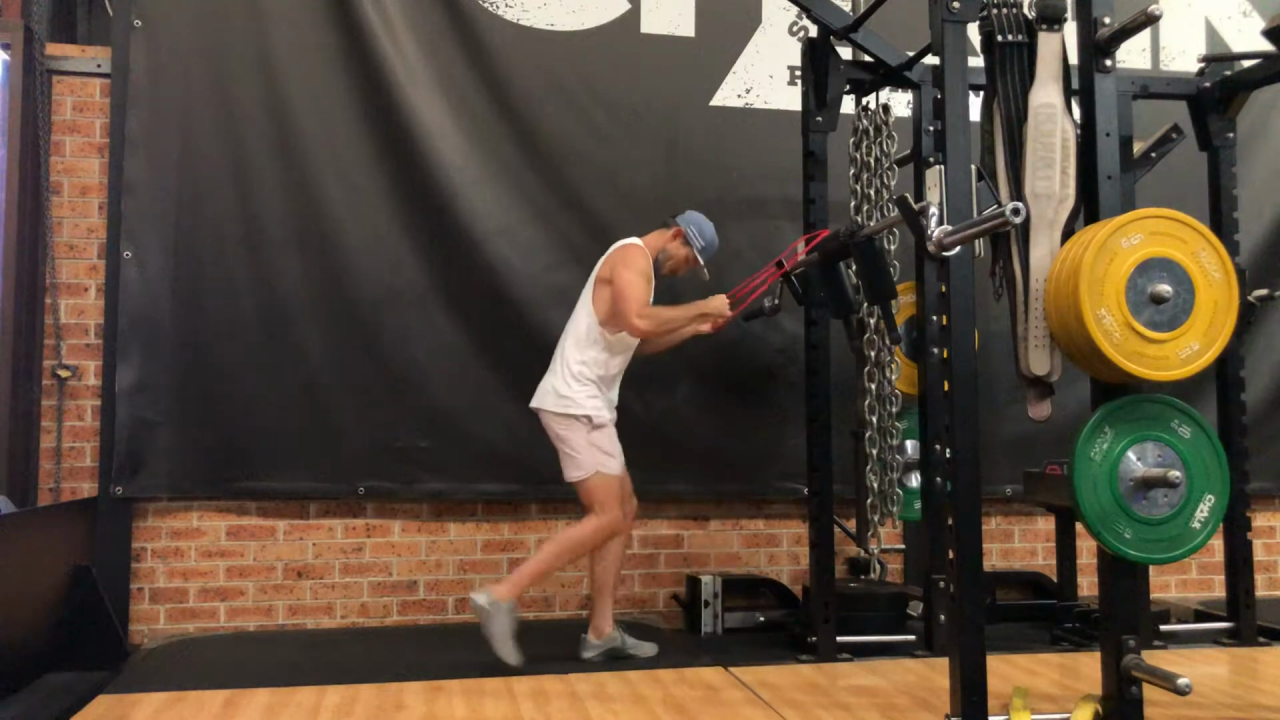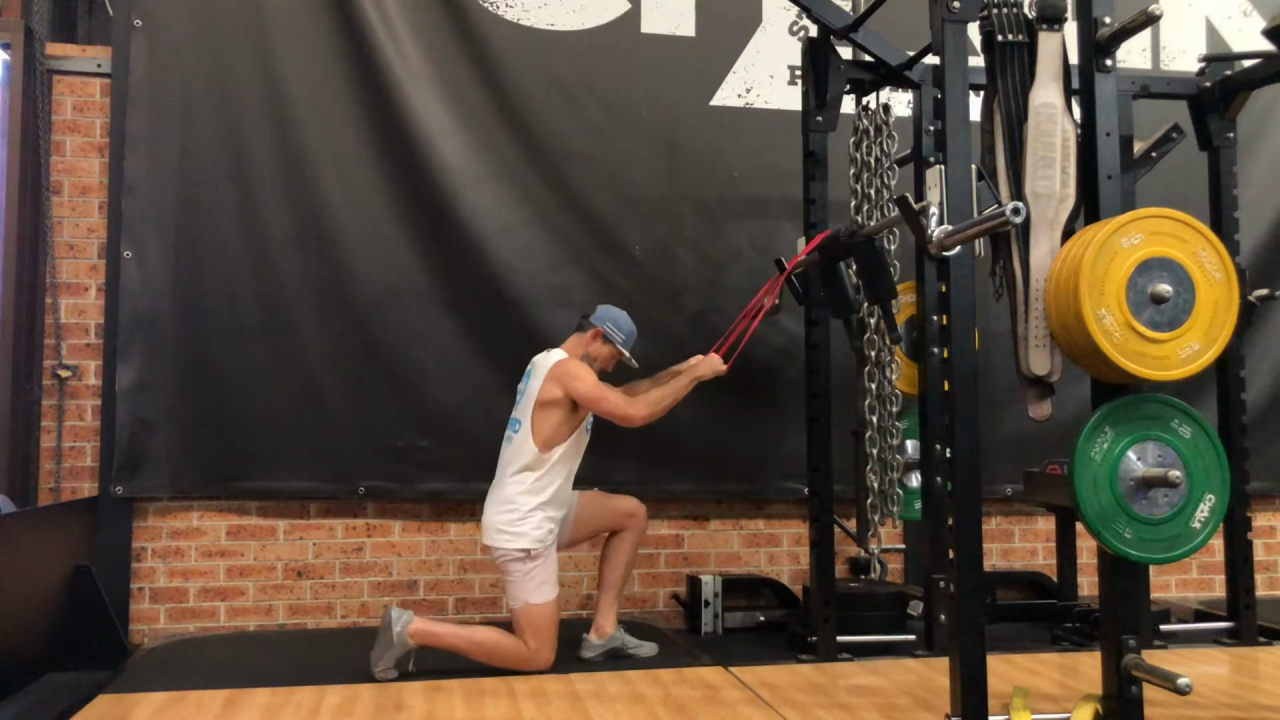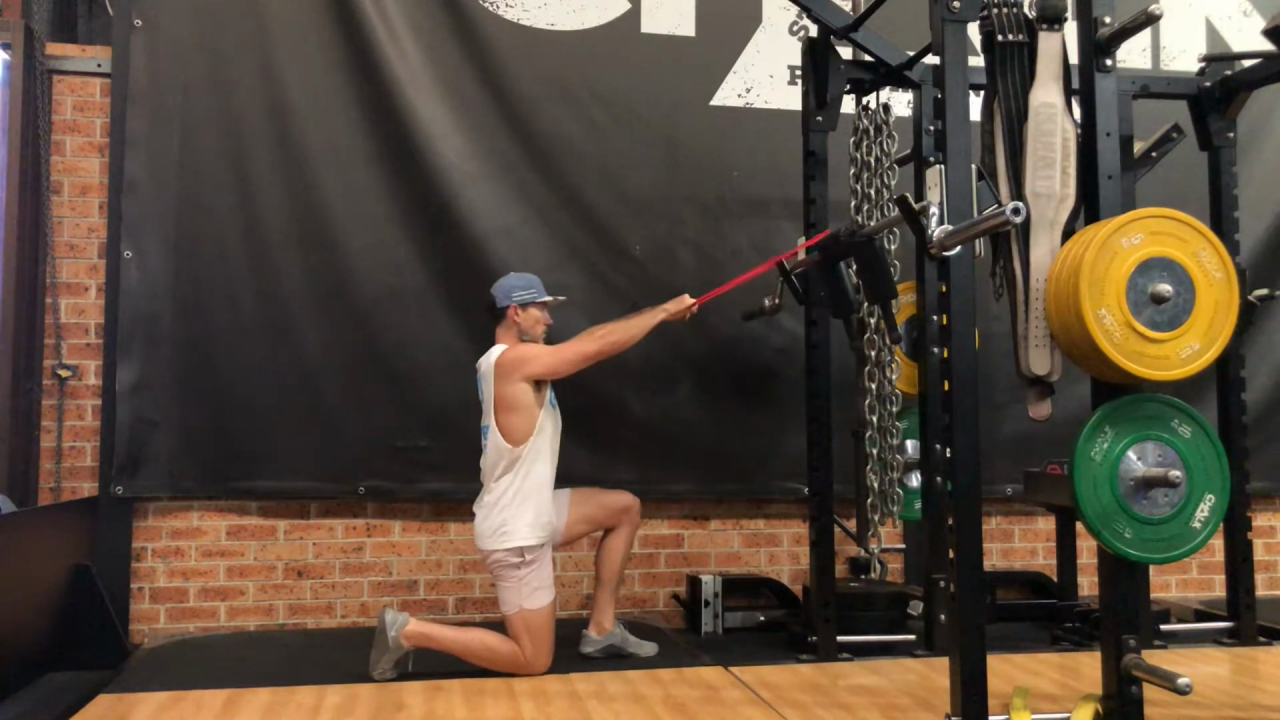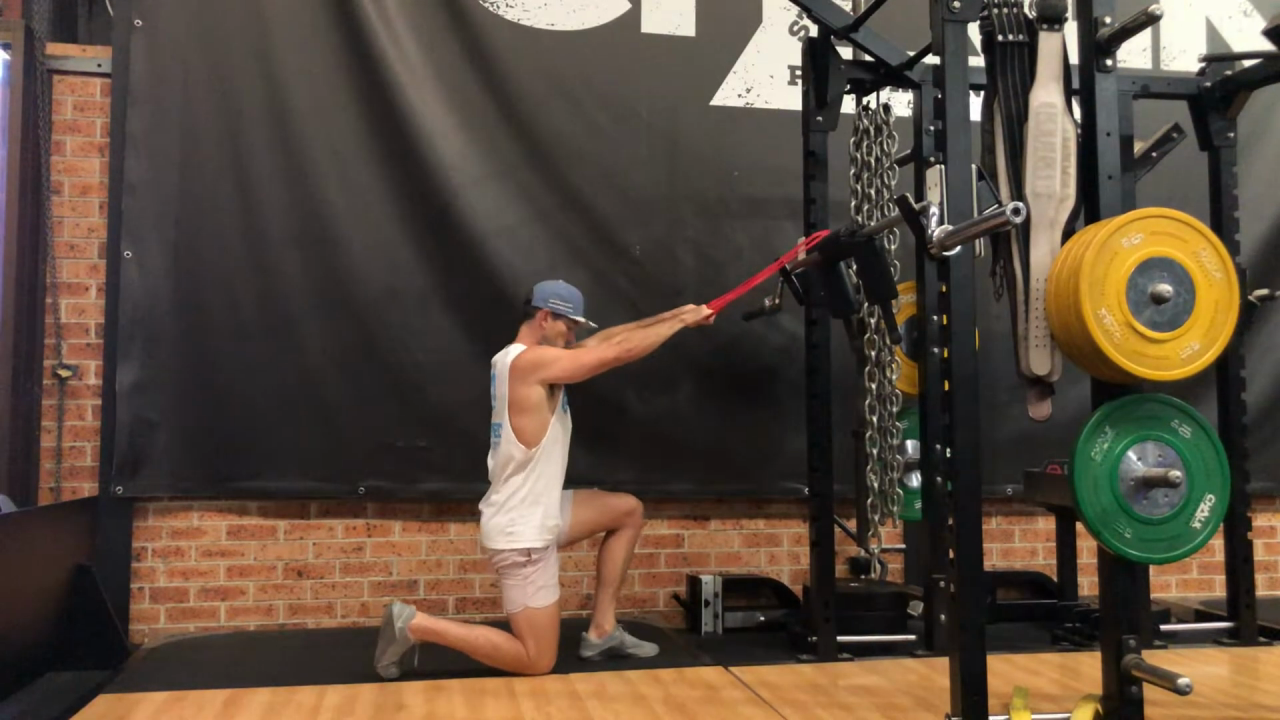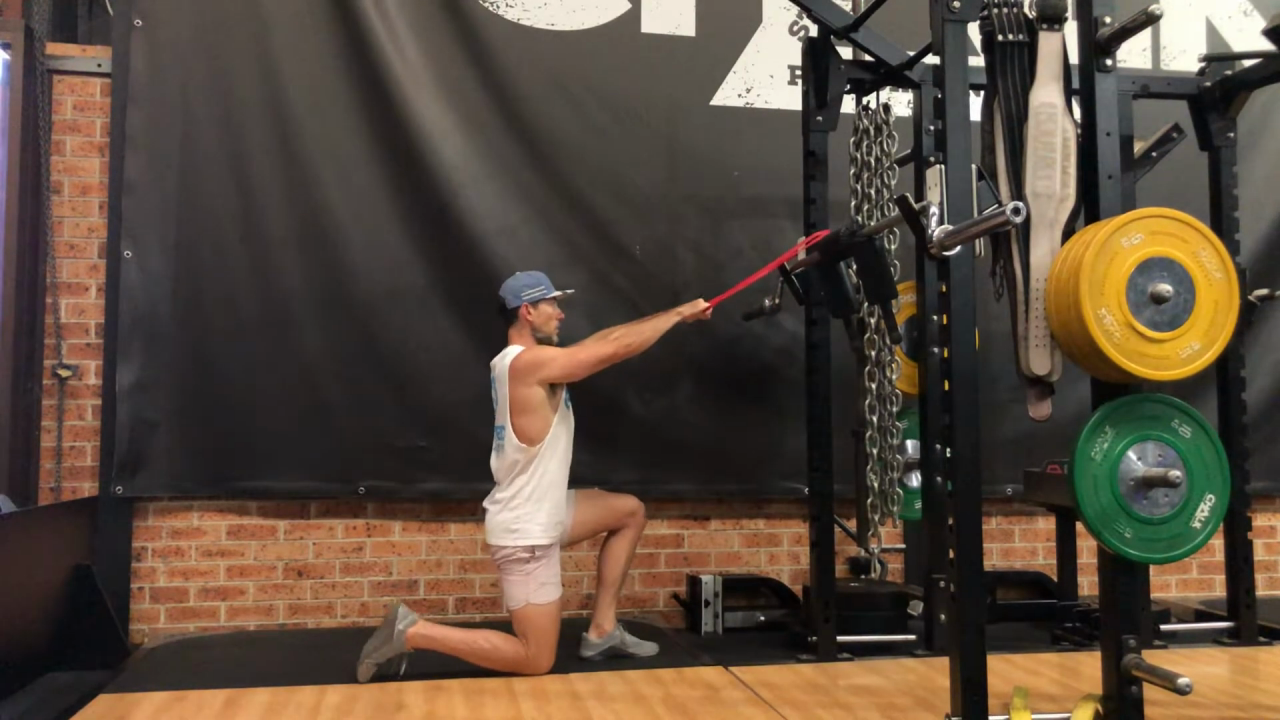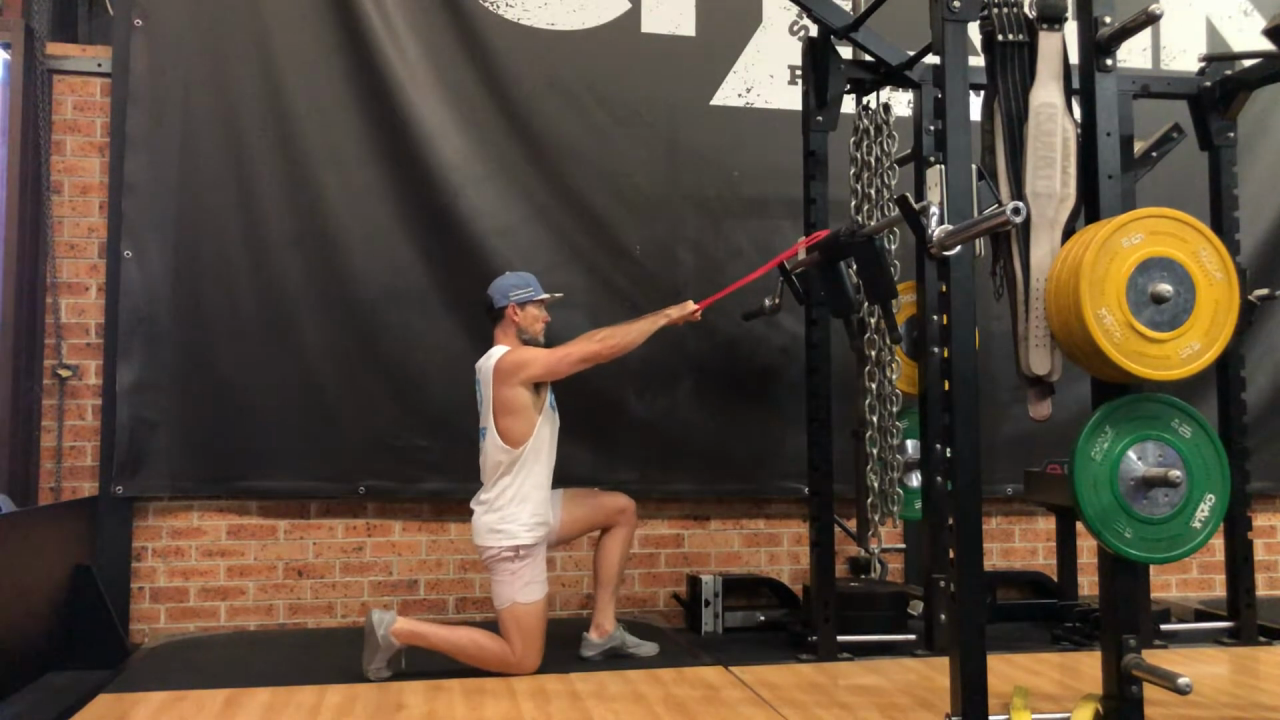
dt=0.7s
person 1, frame 1
left shoulder: (634, 264)
right shoulder: (633, 254)
left elbow: (636, 342)
right elbow: (640, 323)
left wrist: (698, 327)
right wrist: (700, 307)
left hip: (587, 404)
right hip: (575, 402)
left knee: (623, 510)
right knee: (609, 516)
left ankle: (602, 632)
right ankle: (501, 597)
person 1, frame 2
left shoulder: (552, 364)
right shoulder: (566, 370)
left elbow: (622, 396)
right elbow: (633, 414)
left wrist: (679, 369)
right wrist: (695, 375)
left hip: (536, 513)
right hip: (522, 531)
left knee: (632, 514)
right knee: (537, 657)
left ankle: (603, 633)
right ankle: (411, 629)
person 1, frame 3
left shoulder: (512, 361)
right shoulder: (514, 360)
left elbow: (589, 338)
right elbow: (601, 345)
left wrist: (659, 315)
right wrist: (664, 310)
left hip: (528, 515)
right hip: (515, 533)
left knee: (625, 508)
right knee: (533, 662)
left ankle: (602, 630)
right ankle: (406, 631)
person 1, frame 4
left shoulder: (520, 360)
right shoulder: (531, 361)
left elbow: (605, 338)
right elbow: (619, 351)
left wrist: (676, 313)
right wrist: (683, 321)
left hip: (535, 513)
right hip: (520, 532)
left knee: (628, 510)
right knee: (538, 661)
left ankle: (602, 631)
right ankle: (415, 624)
person 1, frame 5
left shoulder: (520, 360)
right shoulder: (531, 363)
left elbow: (602, 338)
right elbow: (619, 348)
left wrist: (671, 314)
right wrist: (680, 314)
left hip: (536, 515)
right hip: (524, 532)
left knee: (630, 512)
right knee: (536, 661)
left ankle: (601, 631)
right ankle: (412, 632)
person 1, frame 6
left shoulder: (505, 362)
right shoulder: (514, 363)
left elbow: (585, 342)
right elbow: (600, 349)
left wrist: (660, 318)
right wrist: (667, 316)
left hip: (529, 513)
right hip: (511, 531)
left knee: (621, 509)
right knee: (522, 661)
left ankle: (602, 631)
right ankle: (398, 630)
